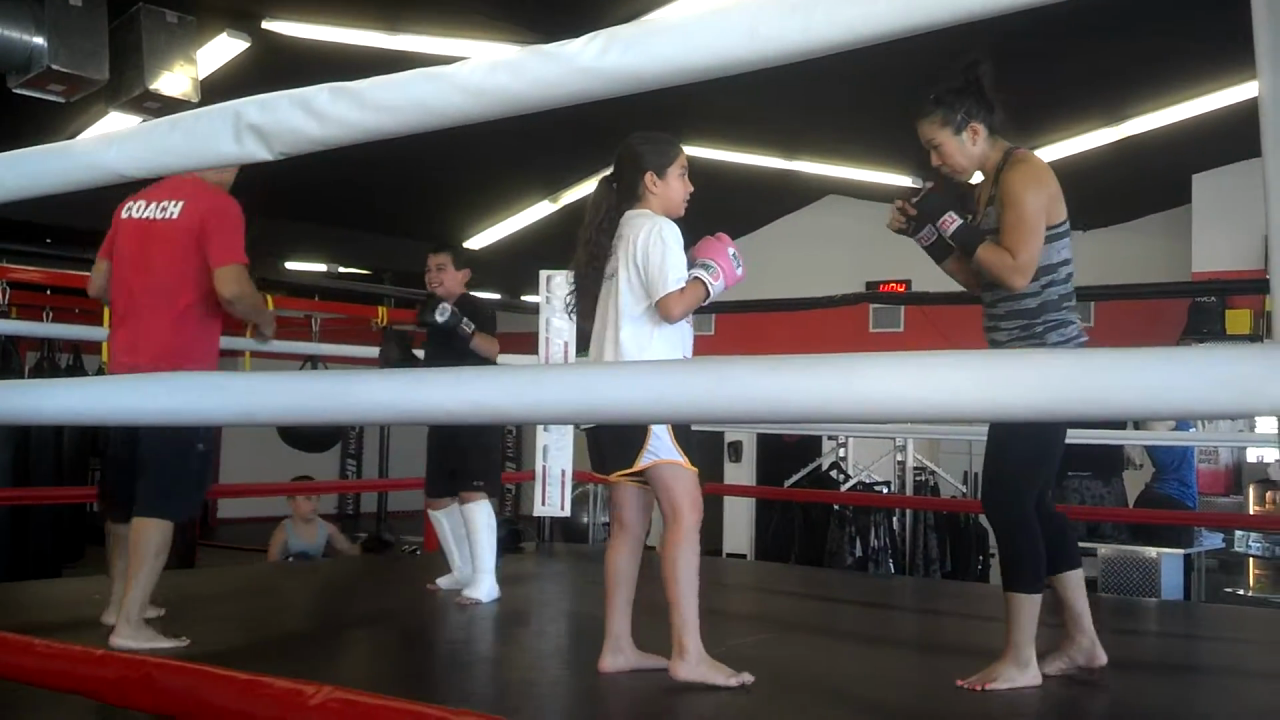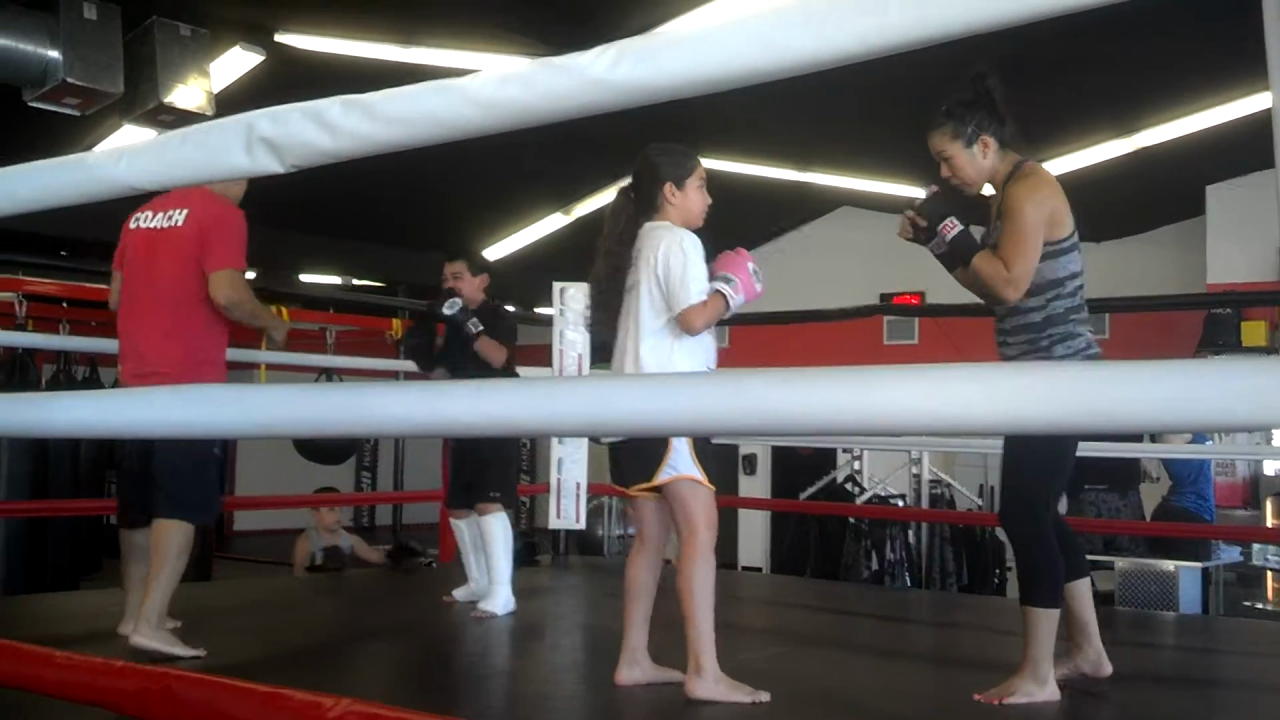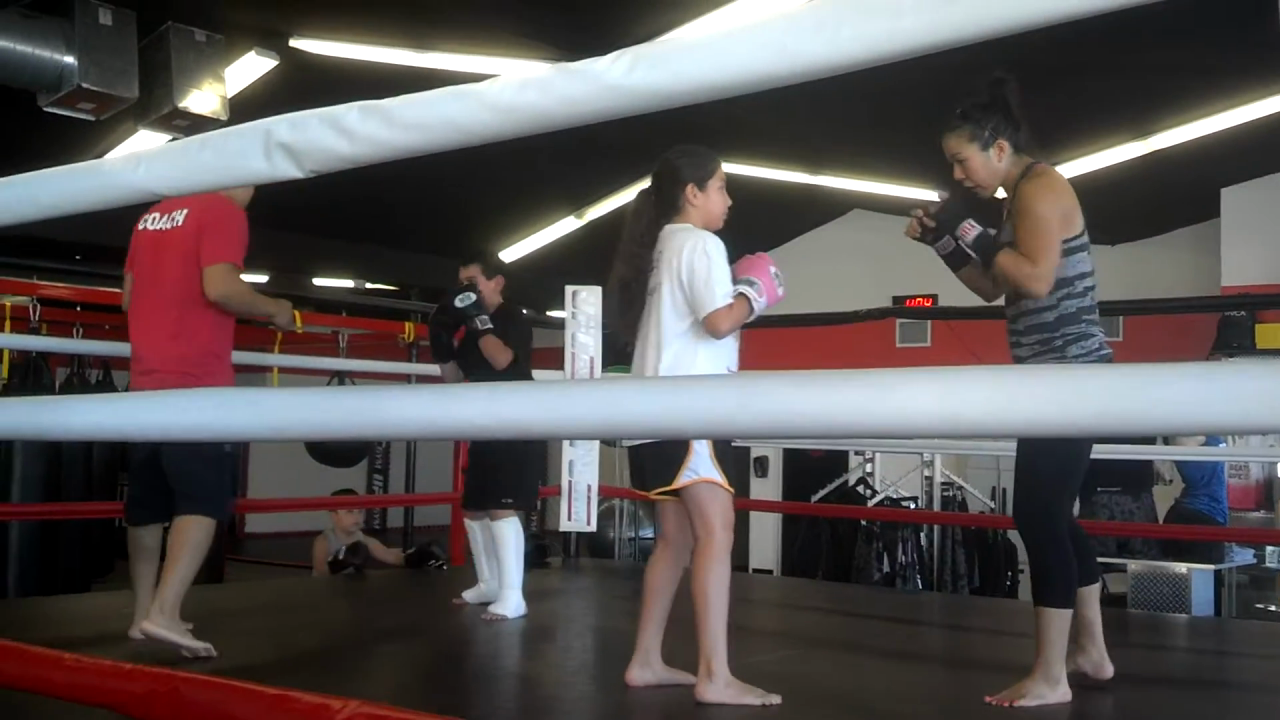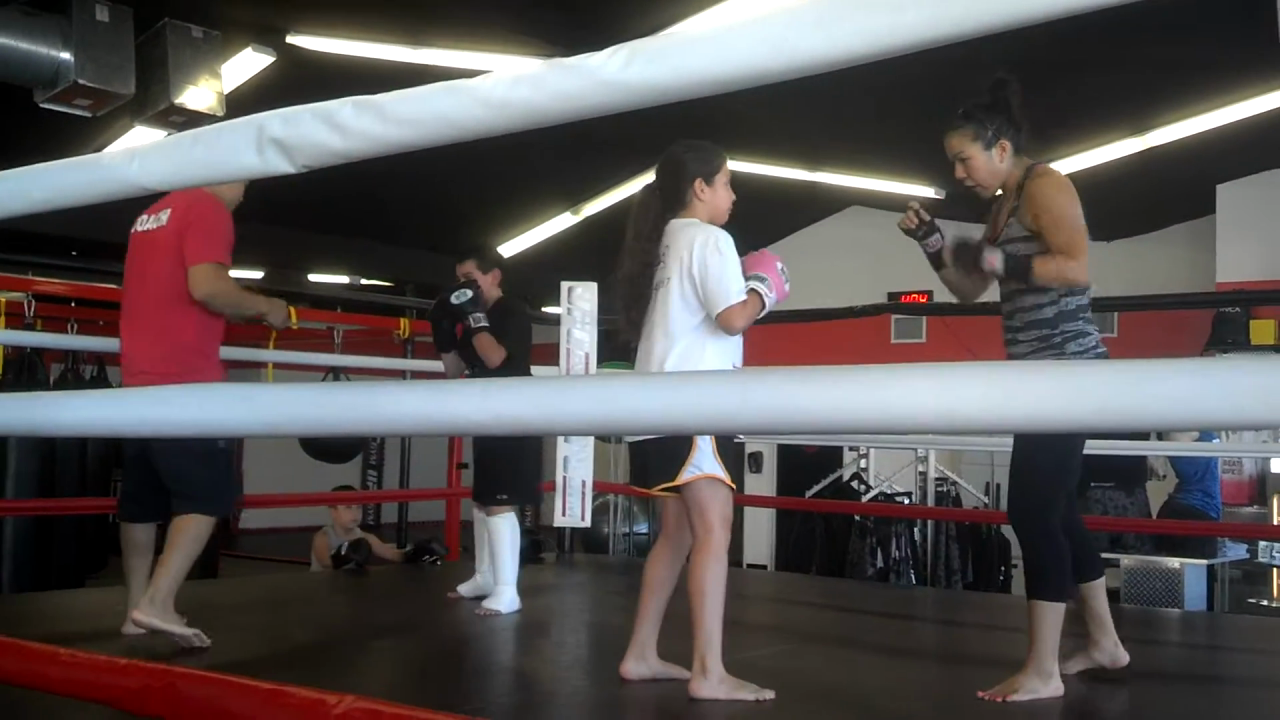
dt=0.1s
person 1, frame 1
left shoulder: (1026, 174)
right shoulder: (988, 189)
left elbow: (1015, 274)
right elbow: (978, 280)
left wrist: (951, 219)
right wrist: (924, 233)
left knee: (1006, 501)
right knee: (1031, 501)
left ankle: (1021, 660)
right ankle: (1082, 640)
person 1, frame 2
left shoulder: (1029, 187)
right shoulder: (1007, 196)
left elbow: (1010, 287)
right elbow: (990, 287)
left wrist: (954, 227)
right wrist: (935, 241)
left hip: (1055, 373)
left knee: (1024, 515)
right knee: (1039, 512)
left ankle: (1038, 675)
right ankle: (1087, 648)
person 1, frame 3
left shoulder: (1041, 186)
right shoulder: (1017, 198)
left elbow: (1035, 281)
right elbow: (993, 288)
left wrist: (971, 228)
right wrist: (943, 242)
left hip: (1068, 375)
right hip: (1059, 375)
left knee: (1038, 516)
right knee: (1052, 513)
left ankle: (1050, 677)
right ankle: (1091, 648)
person 1, frame 4
left shoulder: (1045, 187)
right shoulder: (1003, 209)
left elbow: (1075, 267)
right elbow: (967, 291)
left wrist: (989, 258)
right wrist: (928, 239)
left knee: (1032, 512)
right knee: (1054, 511)
left ankle: (1042, 671)
right ankle: (1104, 642)
person 2, frame 1
left shoulder: (621, 233)
right shoulder: (658, 229)
right elbow: (672, 306)
left wrist: (699, 281)
right wrist: (712, 273)
left knee: (630, 522)
right knee: (685, 513)
left ankle: (617, 645)
right ankle: (689, 652)
person 2, frame 2
left shoulder: (639, 246)
right shoulder: (678, 241)
right elbow: (695, 318)
left wrist: (717, 291)
right wrist: (733, 287)
left knee: (652, 536)
right knee: (699, 529)
left ankle: (634, 659)
right ankle: (705, 671)
person 2, frame 3
left shoulder: (659, 247)
right shoulder: (700, 243)
right elbow: (720, 321)
left wrist: (738, 294)
right wrist: (756, 290)
left knee: (676, 539)
right knee: (715, 533)
left ankle: (646, 660)
right ankle: (715, 675)
person 2, frame 4
left shoulder: (660, 244)
right shoulder: (709, 239)
right elbow: (733, 318)
left wrist: (744, 289)
right wrist: (765, 287)
left knee: (675, 535)
right knee: (712, 531)
left ankle: (641, 653)
right ankle: (709, 672)
person 3, frame 1
left shoulder: (133, 202)
right shoulder: (219, 206)
left elbow: (98, 286)
right elbow: (231, 289)
right wrist: (262, 318)
left hip: (125, 372)
right hip: (181, 376)
left knee: (123, 495)
right knee: (162, 500)
left ankle: (119, 602)
right ankle: (129, 622)
person 3, frame 2
left shoulder: (144, 213)
right shoulder: (222, 213)
left elbow: (116, 298)
right elbow: (225, 294)
right wrist: (269, 323)
left hip: (137, 382)
right hip: (190, 383)
left knee: (138, 503)
right knee: (182, 504)
left ankle: (135, 612)
right ankle: (149, 622)
person 3, frame 3
left shoulder: (153, 216)
right shoulder: (224, 213)
left elbow: (130, 297)
right elbow: (221, 287)
right wrist: (275, 310)
left hip: (146, 382)
right hip: (197, 382)
left knee: (147, 503)
right knee: (203, 500)
left ankle: (144, 613)
right ankle: (163, 612)
person 3, frame 4
left shoulder: (150, 215)
right shoulder: (208, 210)
right elbow: (205, 286)
left wrist: (239, 302)
right wrist: (263, 307)
left hip: (139, 381)
right hip: (185, 381)
left knee: (141, 502)
right knee: (204, 498)
left ankle: (138, 606)
right ankle: (155, 603)
person 4, frame 1
left shoulder: (473, 308)
right shoulder: (435, 314)
left elbow: (491, 349)
left wrist: (457, 325)
left knee: (471, 492)
right knee: (438, 498)
left ankle: (486, 580)
right ankle: (463, 572)
person 4, frame 2
left shoulder: (497, 315)
right shoulder: (456, 327)
left elbow: (498, 358)
right elbow: (442, 379)
left wrist: (468, 320)
right wrist: (423, 356)
left knee: (489, 504)
right knee: (459, 508)
left ankle: (501, 593)
right ankle: (479, 583)
person 4, frame 3
left shoulder: (513, 319)
right shoulder: (474, 326)
left elbow: (502, 360)
right elbow: (455, 378)
left wrist: (477, 319)
right wrist: (442, 343)
left knee: (501, 508)
right knee: (474, 510)
left ankle: (512, 596)
right ankle: (489, 584)
person 4, frame 4
left shoulder: (513, 312)
right shoulder: (481, 316)
left elbow: (494, 358)
right elbow: (455, 370)
left wrist: (473, 315)
right wrist: (443, 331)
left knee: (498, 503)
right knee: (483, 502)
left ankle: (506, 592)
right ankle: (485, 577)
